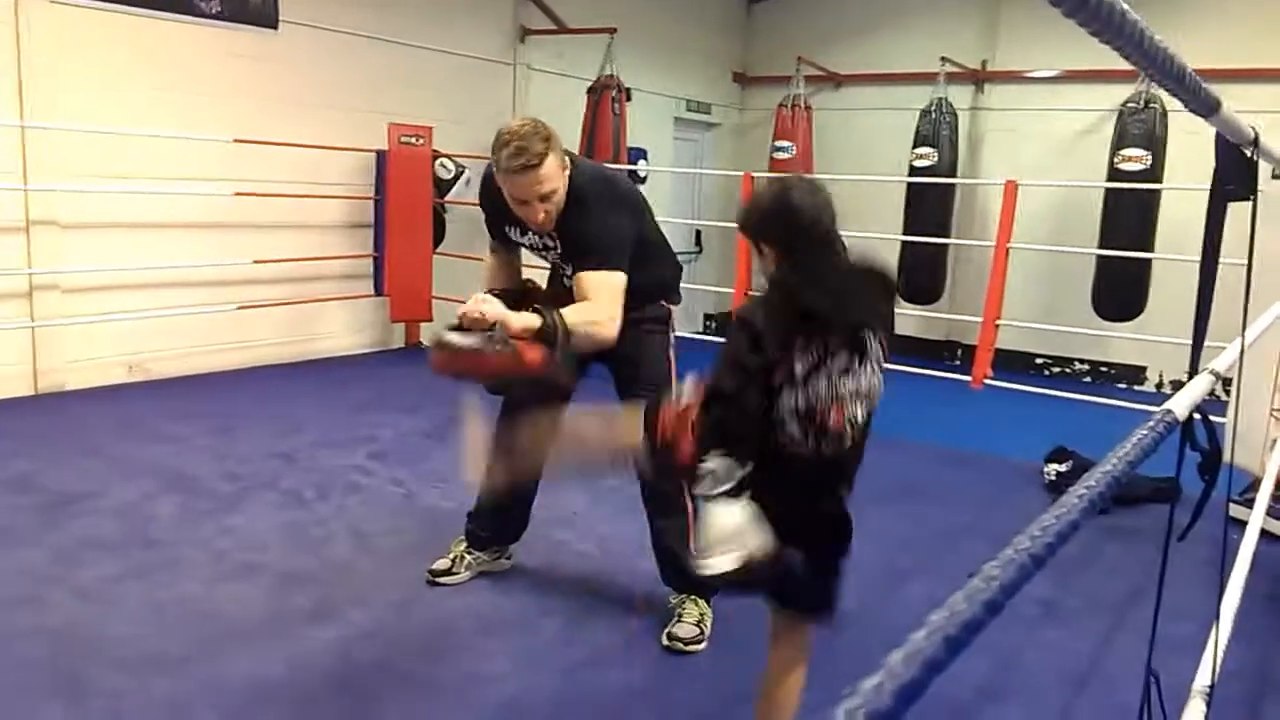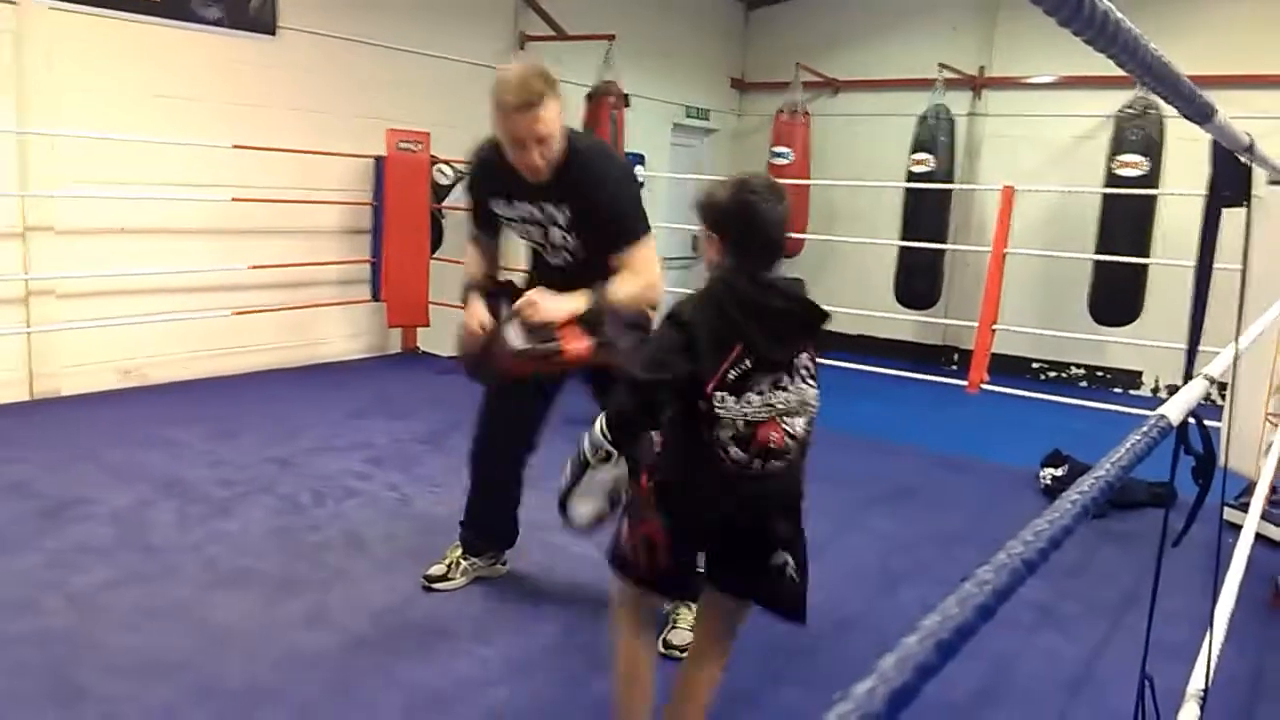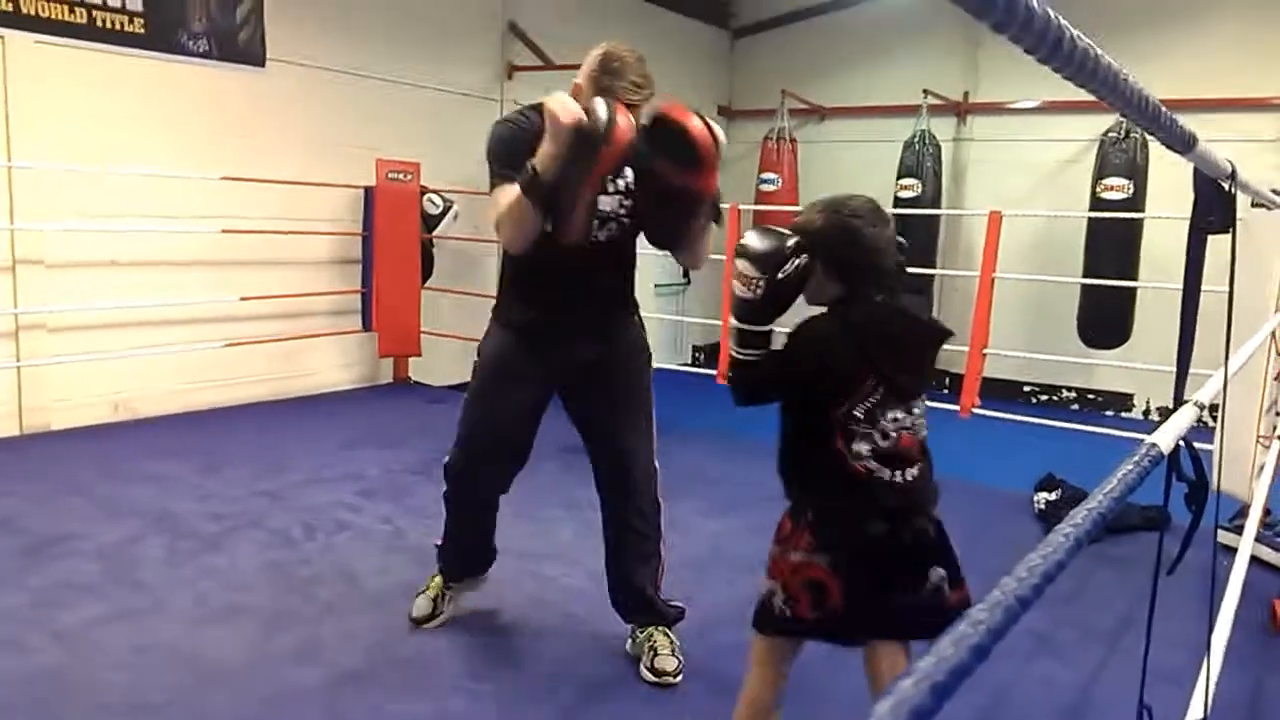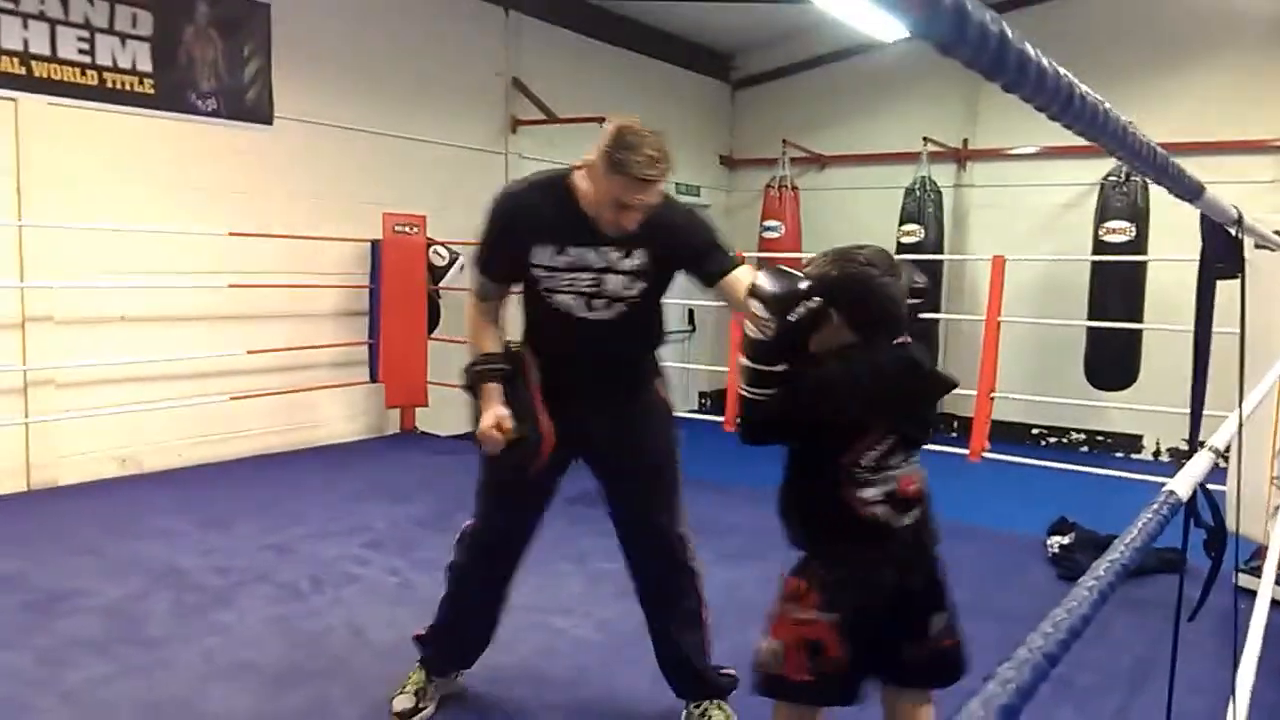
dt=0.7s
person 1, frame 1
left shoulder: (602, 199)
right shoulder: (494, 190)
left elbow: (603, 326)
left wrist: (515, 320)
right wrist: (499, 323)
left hip: (639, 305)
right hip: (566, 297)
right knee: (519, 421)
left ankle: (690, 590)
right ankle: (487, 543)
person 1, frame 2
left shoulder: (601, 170)
right shoulder: (485, 167)
left elbow: (647, 281)
right elbow: (483, 245)
left wrist: (574, 304)
right wrist: (477, 300)
left hip: (615, 309)
right hip: (540, 303)
right knee: (498, 431)
right ankle: (483, 547)
person 1, frame 3
left shoulder: (653, 148)
right shoulder: (520, 133)
left elbow: (689, 251)
right elbow: (513, 232)
left wrist: (702, 186)
right wrist: (553, 152)
left hip: (610, 337)
right hip: (524, 333)
left knee: (631, 479)
right knee: (475, 465)
left ankle: (648, 620)
right ankle: (457, 570)
person 1, frame 4
left shoulder: (672, 224)
right shoulder: (523, 208)
left elbow: (740, 283)
right elbow: (484, 304)
right wrist: (491, 391)
left hip: (631, 403)
right hip: (541, 399)
left knee: (661, 547)
right knee: (491, 536)
right ankle: (440, 664)
person 2, frame 1
left shoulder: (764, 319)
right shoulder: (873, 300)
left elbow: (724, 398)
left wrist: (722, 498)
left hip: (746, 475)
right hip: (815, 502)
left knee: (629, 424)
right knee: (794, 634)
left ankle: (513, 457)
person 2, frame 2
left shoulder: (697, 316)
right shoulder: (802, 318)
left elbow: (638, 399)
left wrist: (592, 462)
left hip: (686, 495)
right hip: (768, 510)
left knee: (632, 610)
right knee: (717, 633)
person 2, frame 3
left shoulder: (820, 339)
right shoulder: (910, 328)
left elbow: (747, 384)
left wrist: (752, 309)
left hip: (831, 525)
right hip: (906, 522)
left knee: (771, 654)
right knee: (886, 650)
person 2, frame 4
left shoulder: (825, 383)
right shoulder: (911, 369)
left elbow: (755, 425)
left wrist: (766, 347)
left hip: (839, 576)
right hip: (912, 567)
